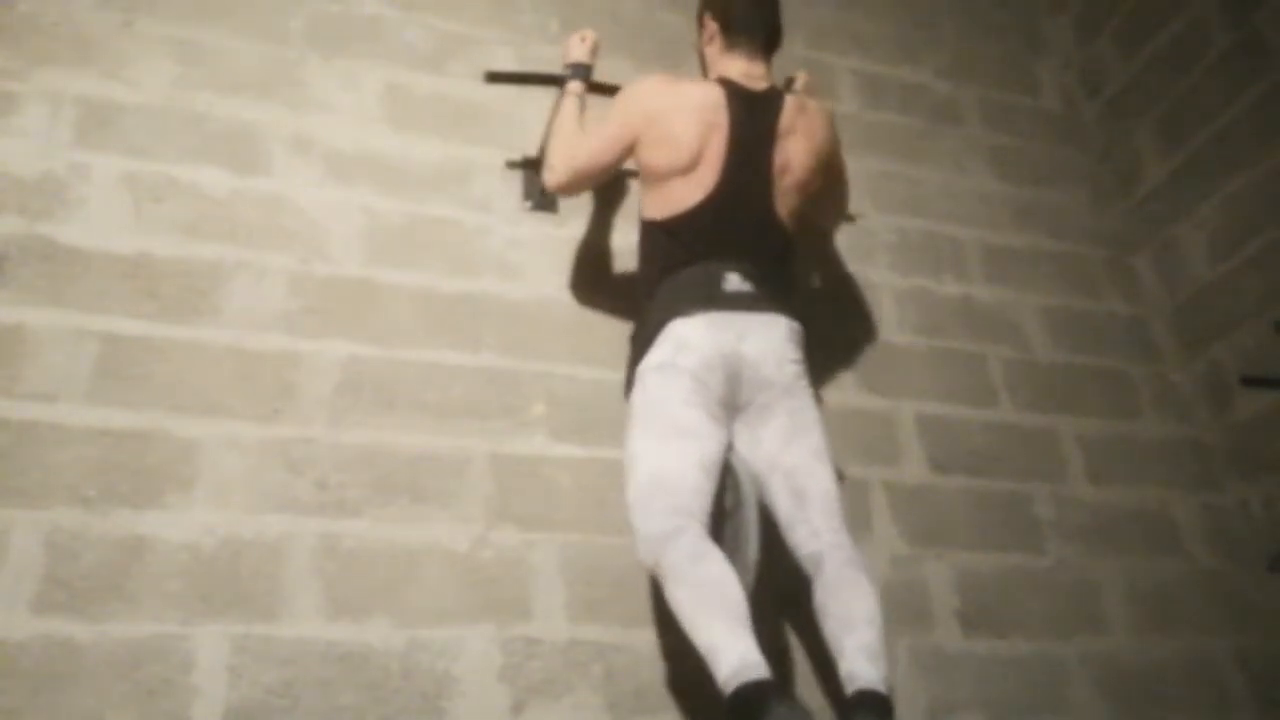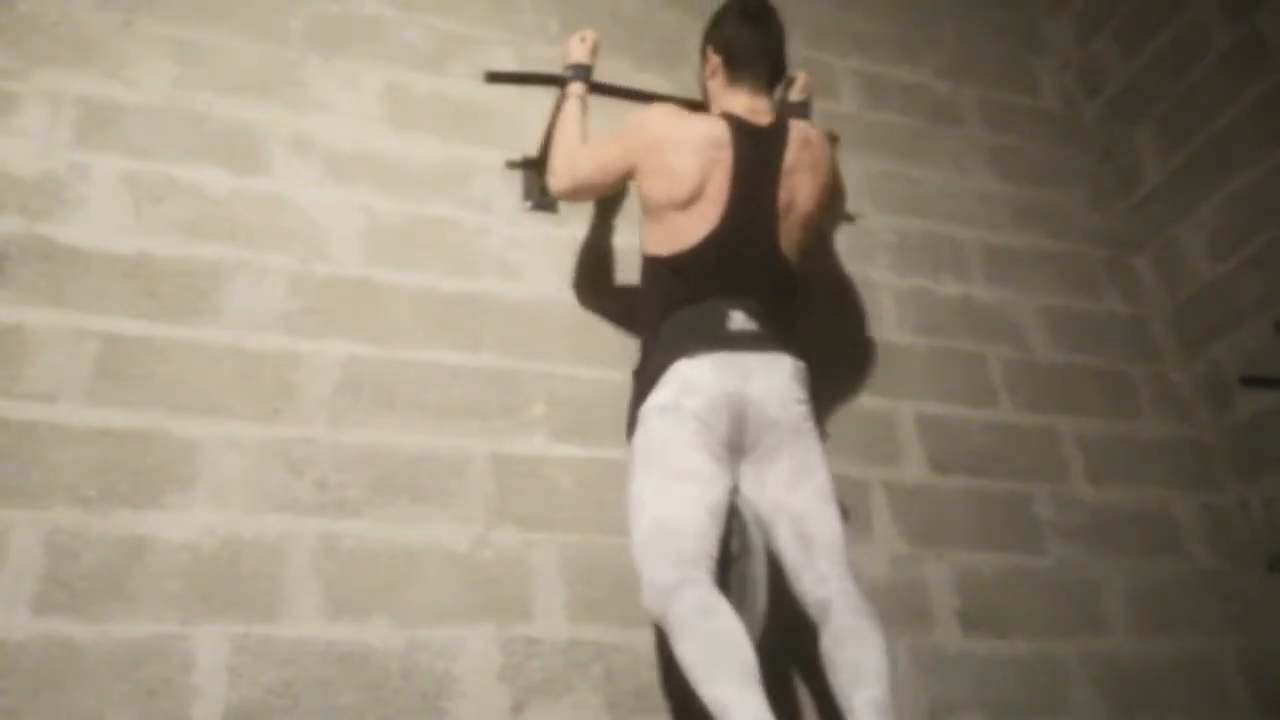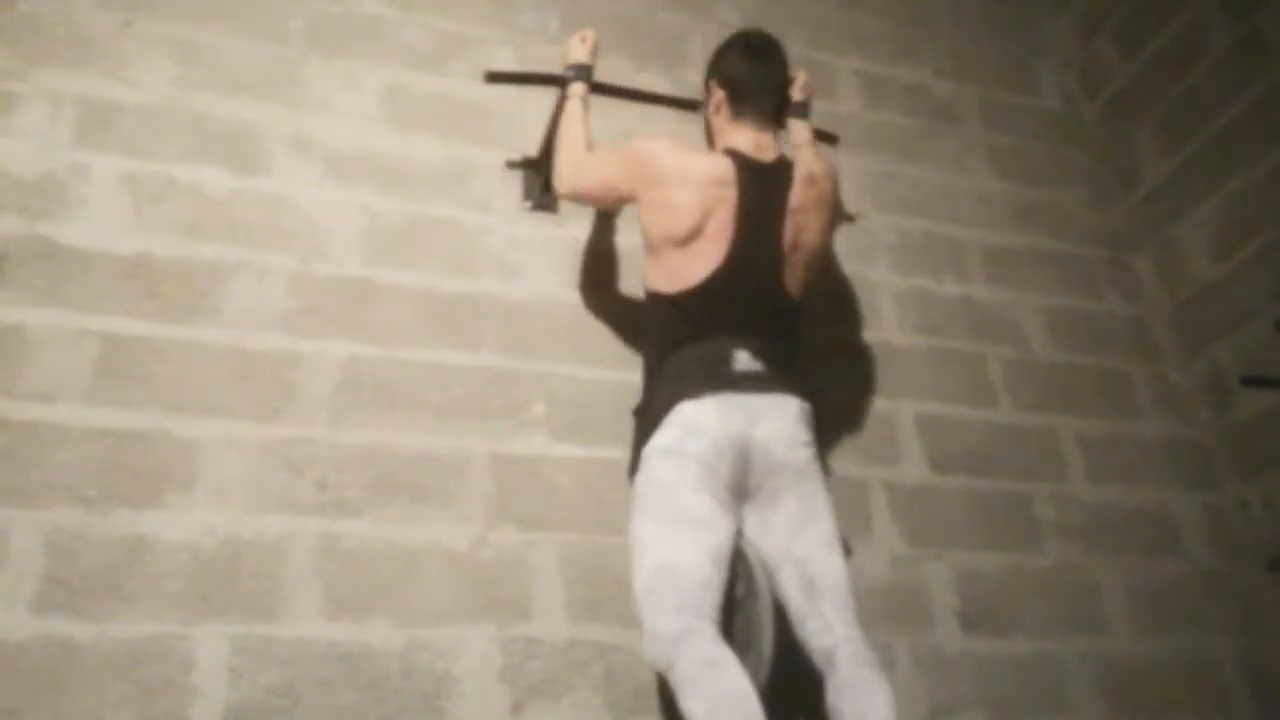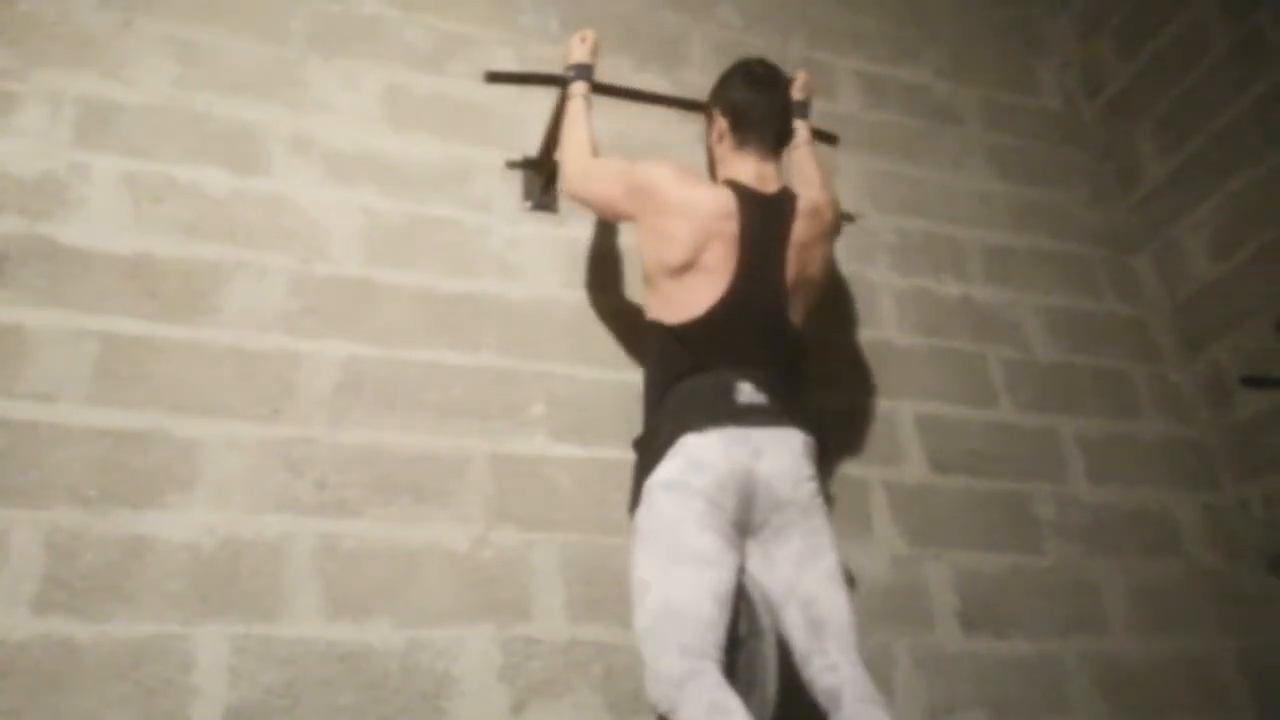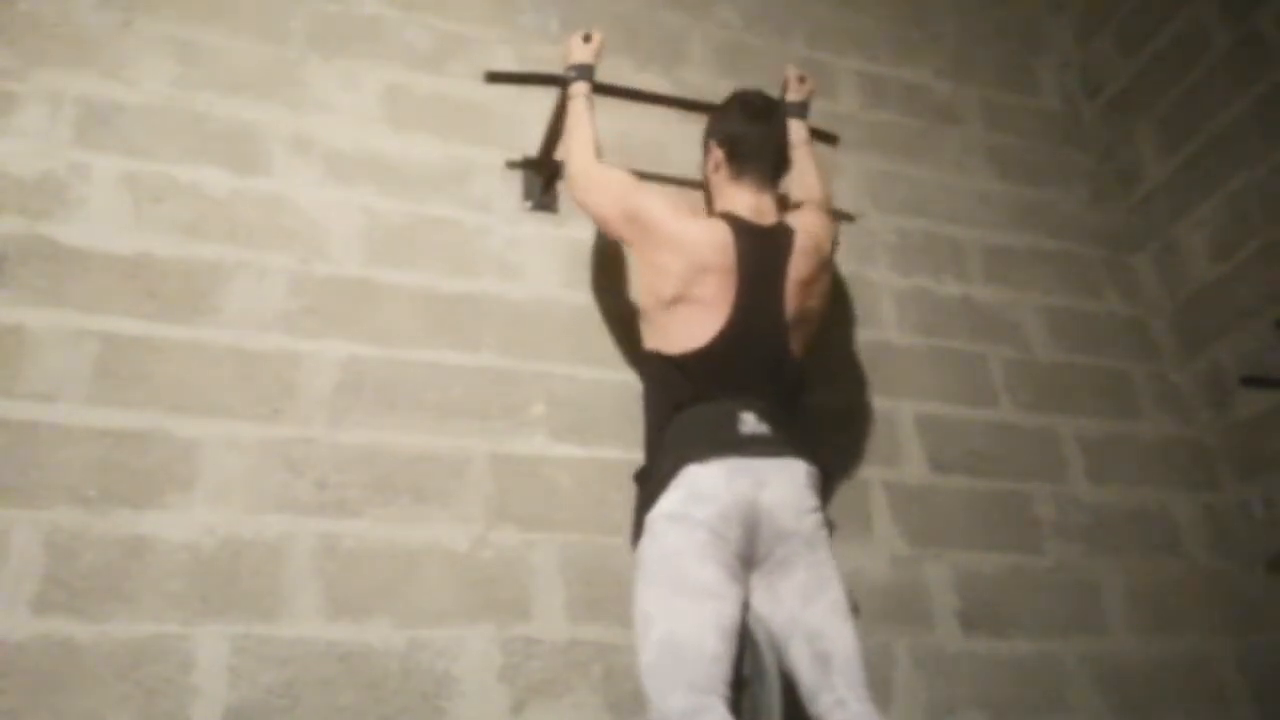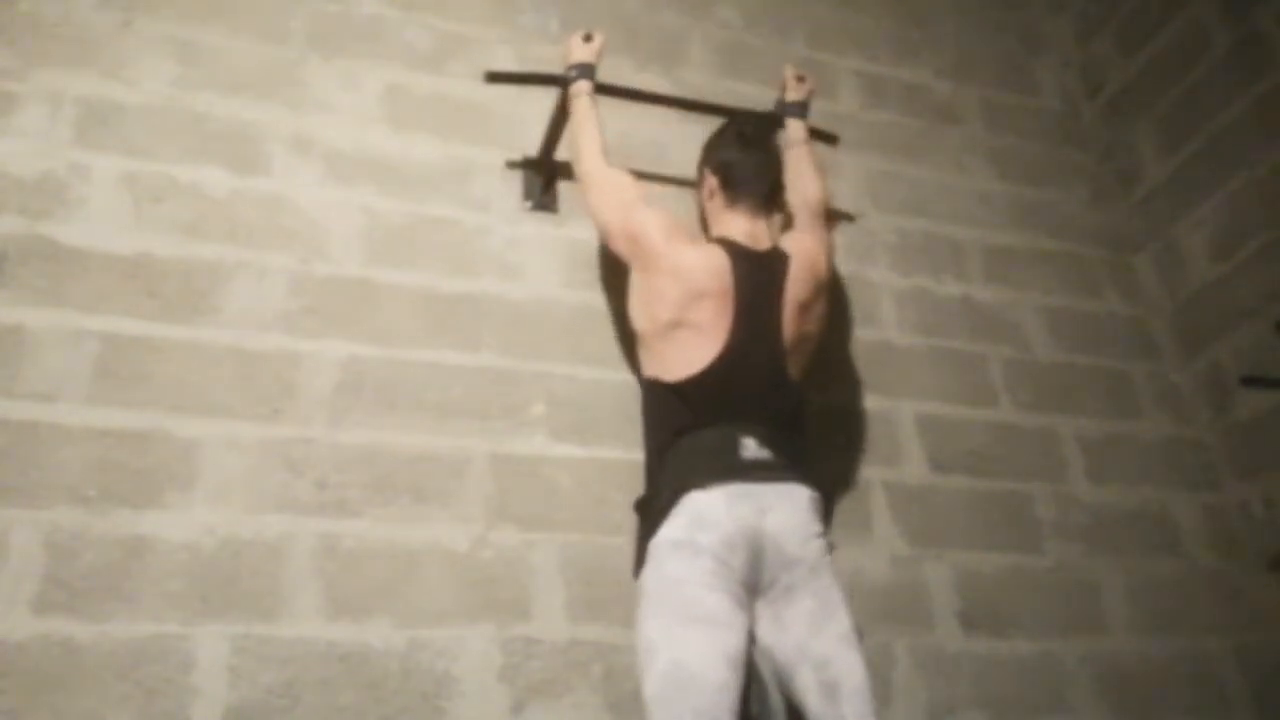
dt=0.2s
person 1, frame 1
left shoulder: (659, 100)
right shoulder: (812, 123)
left elbow: (560, 174)
left wrist: (576, 80)
left hip: (687, 338)
right hip: (773, 339)
left knee: (670, 524)
right knee: (824, 537)
person 1, frame 2
left shoulder: (663, 132)
right shoulder: (815, 154)
left elbow: (564, 178)
left wrist: (576, 83)
left hip: (689, 380)
right hip: (777, 378)
left knee: (676, 574)
right knee: (830, 586)
person 1, frame 3
left shoulder: (667, 166)
right shoulder: (818, 189)
left elbow: (570, 175)
left wrist: (577, 82)
right wrist: (801, 121)
left hip: (691, 421)
right hip: (782, 418)
left knee: (679, 624)
right knee: (835, 633)
person 1, frame 4
left shoulder: (671, 197)
right shoulder: (817, 218)
left elbow: (575, 174)
left wrist: (578, 80)
right wrist: (800, 117)
left hip: (694, 453)
right hip: (785, 452)
left knee: (682, 662)
person 1, frame 5
left shoulder: (671, 235)
right shoulder: (813, 243)
left elbow: (584, 171)
right elbow: (813, 197)
left wrist: (579, 79)
right wrist: (796, 118)
left hip: (696, 486)
right hip: (788, 482)
person 1, frame 6
left shoulder: (670, 261)
right shoulder: (807, 268)
left elbow: (596, 172)
right elbow: (810, 203)
left wrist: (581, 79)
right wrist: (794, 119)
left hip: (697, 512)
right hip: (792, 506)
